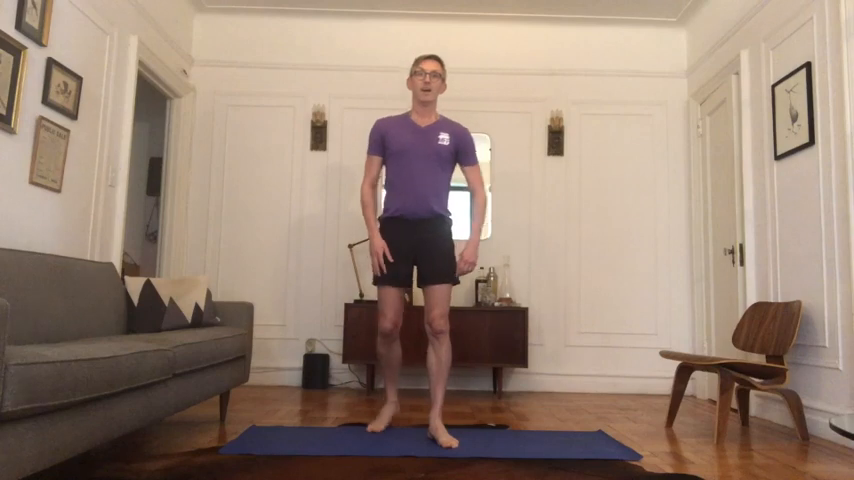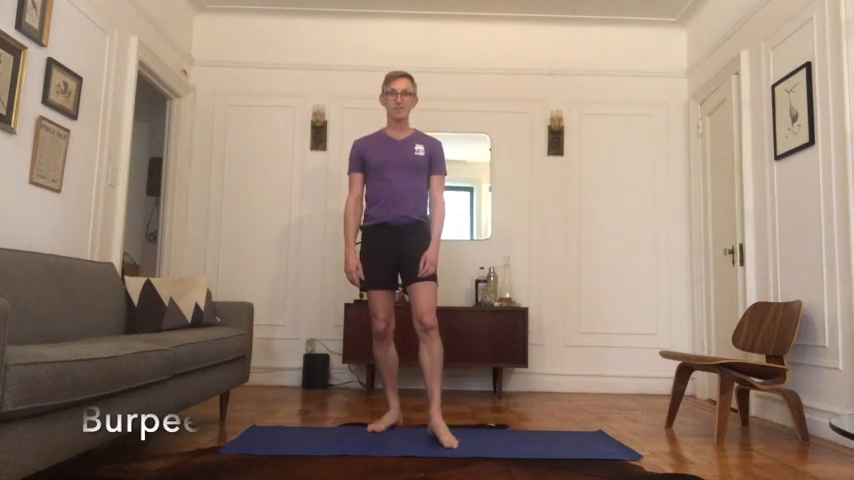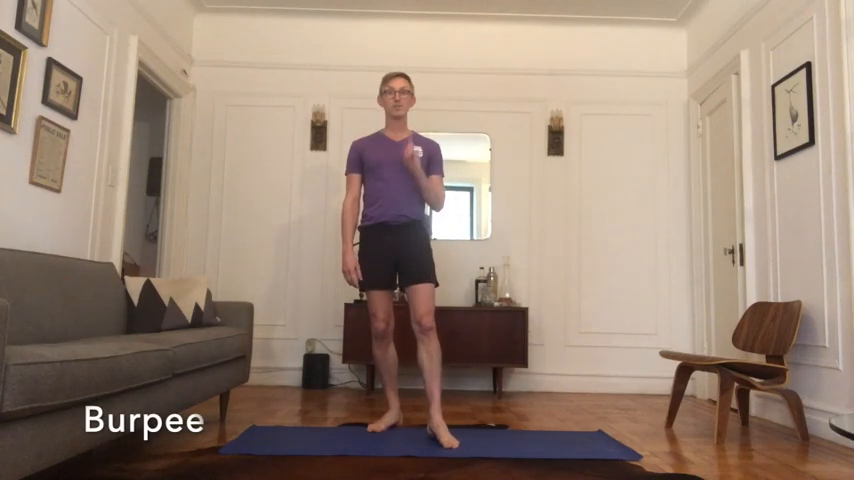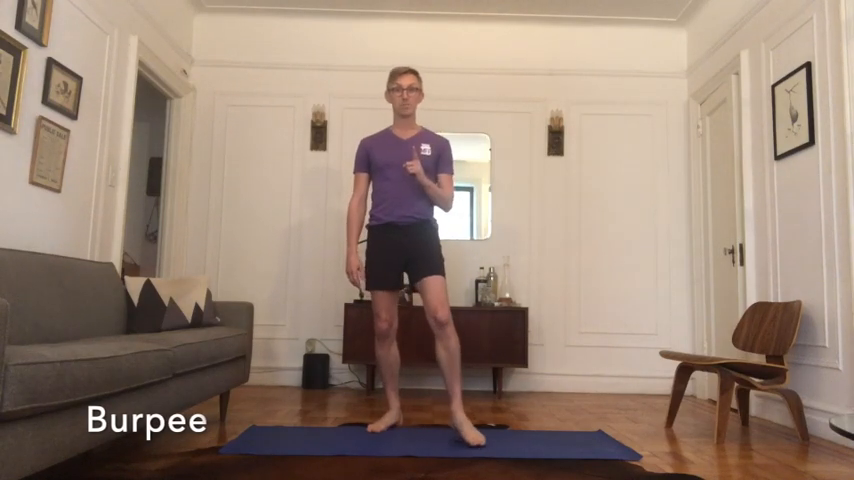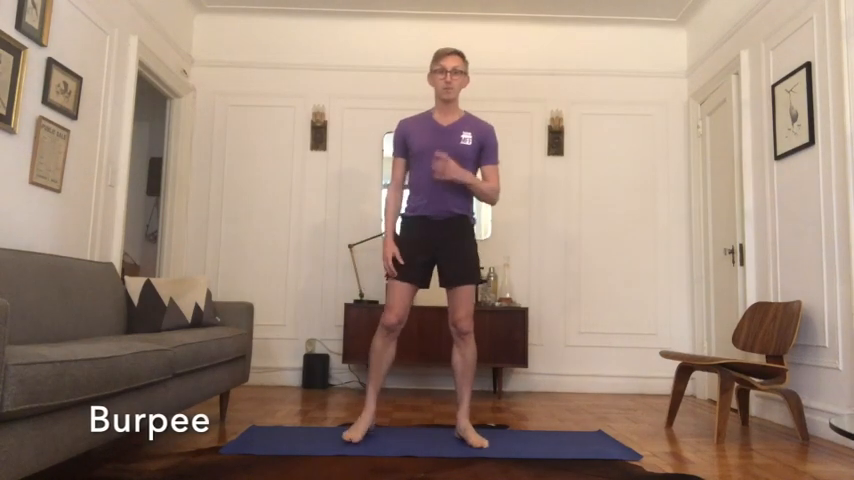
dt=1s
person 1, frame 1
left shoulder: (457, 133)
right shoulder: (385, 128)
left elbow: (478, 192)
right elbow: (369, 185)
left wrist: (473, 242)
right wrist: (374, 235)
left hip: (436, 232)
right hip: (394, 230)
left knee: (437, 326)
right knee: (387, 326)
left ankle: (436, 419)
right ankle: (391, 400)
person 1, frame 2
left shoulder: (430, 146)
right shoulder: (363, 146)
left elbow: (437, 200)
right elbow: (354, 200)
left wrist: (434, 245)
right wrist: (350, 250)
left hip: (415, 236)
right hip: (376, 238)
left knee: (427, 323)
right knee: (381, 329)
left ankle: (435, 415)
right ankle: (393, 408)
person 1, frame 3
left shoulder: (428, 147)
right shoulder: (362, 147)
left elbow: (438, 201)
right elbow: (351, 201)
left wrist: (416, 170)
right wrist: (347, 249)
left hip: (413, 236)
right hip: (374, 238)
left knee: (425, 324)
right knee: (381, 328)
left ankle: (436, 416)
right ankle: (393, 408)
person 1, frame 4
left shoulder: (438, 144)
right shoulder: (370, 145)
left elbow: (447, 201)
right elbow: (358, 201)
left wrist: (422, 178)
right wrist: (352, 250)
left hip: (422, 235)
right hip: (382, 237)
left knee: (441, 319)
right knee: (384, 328)
left ankle: (457, 410)
right ankle: (393, 408)
person 1, frame 5
left shoulder: (481, 131)
right shoulder: (408, 128)
left elbow: (493, 194)
right elbow: (396, 187)
left wrist: (462, 176)
right wrist: (389, 236)
left hip: (458, 231)
right hip: (414, 229)
left knee: (463, 328)
right knee: (390, 322)
left ankle: (463, 419)
right ankle: (368, 411)
